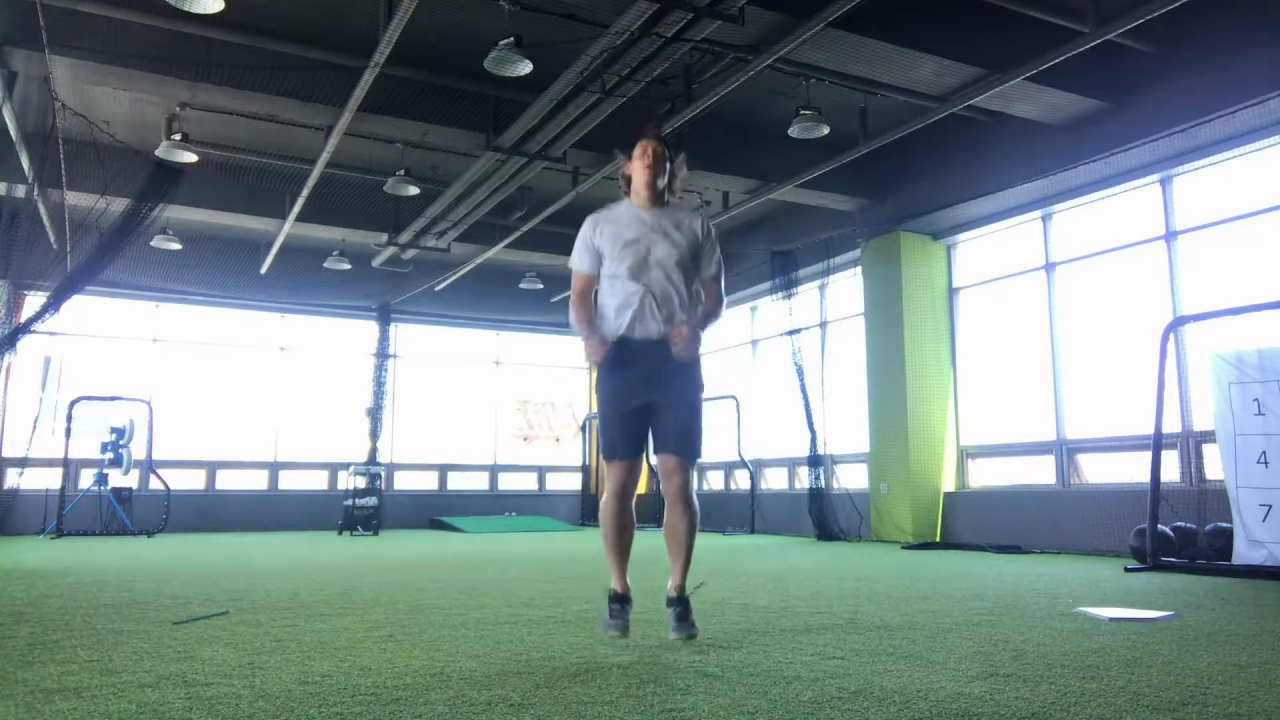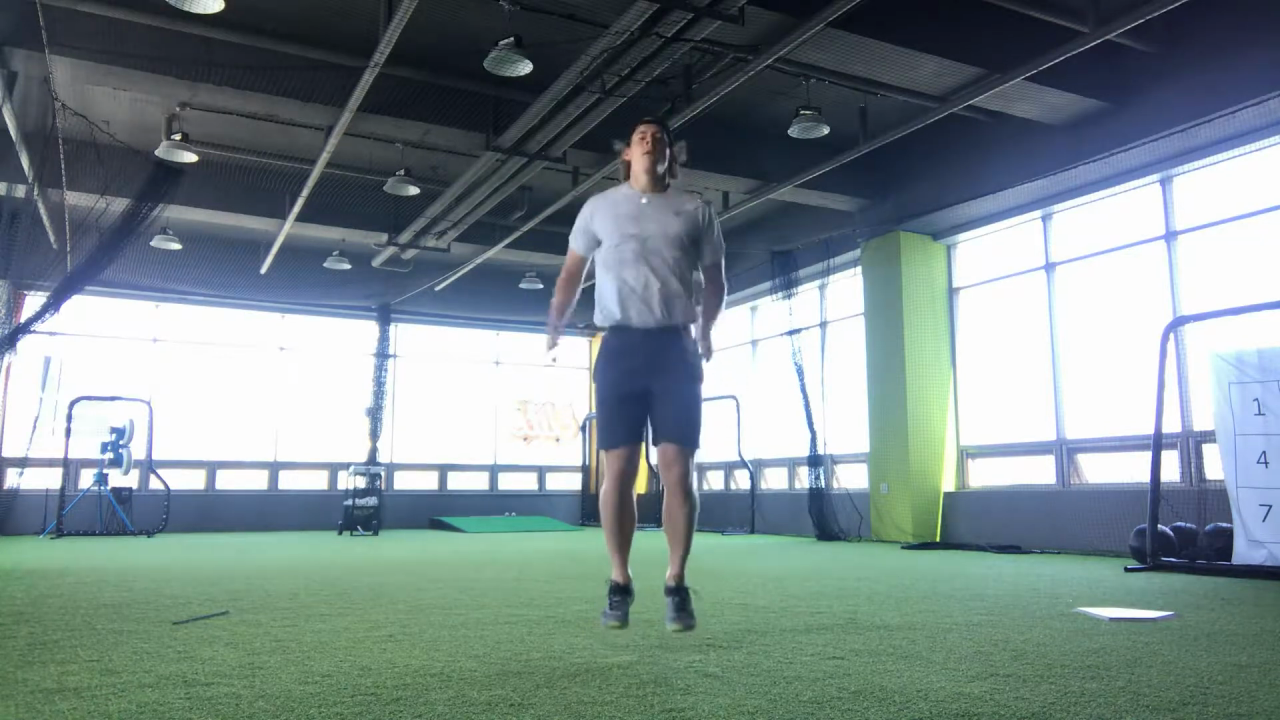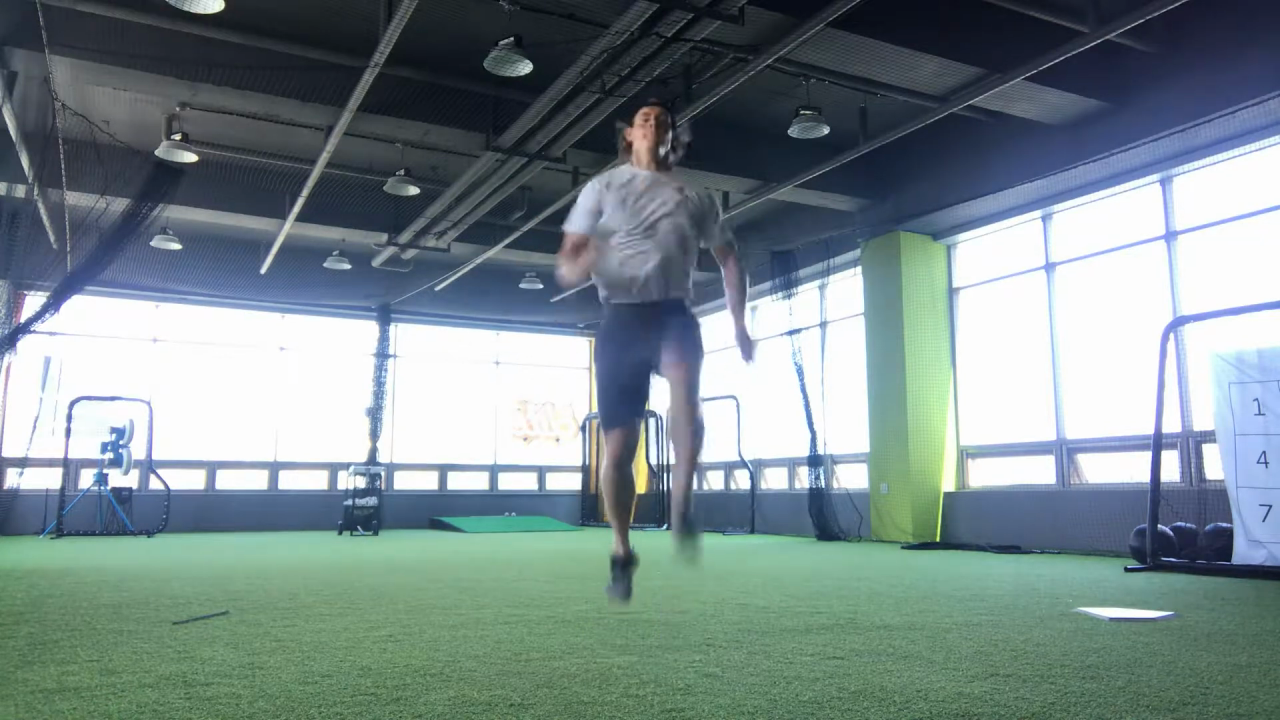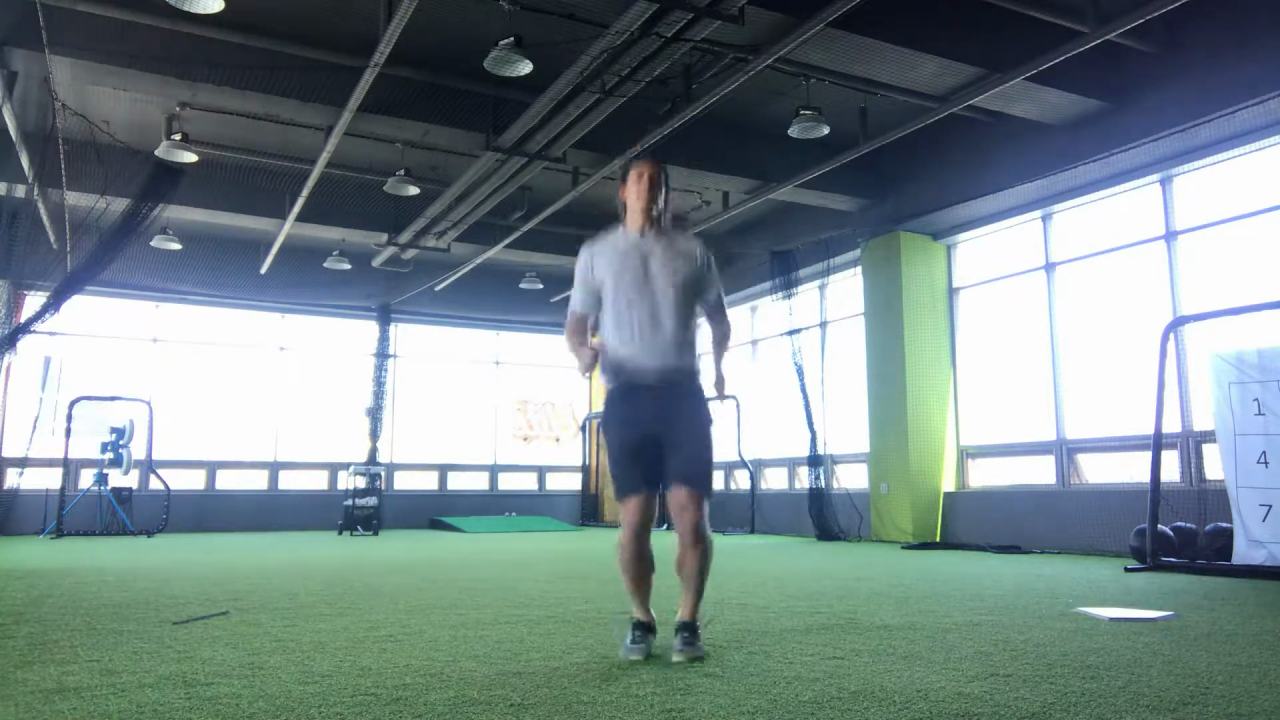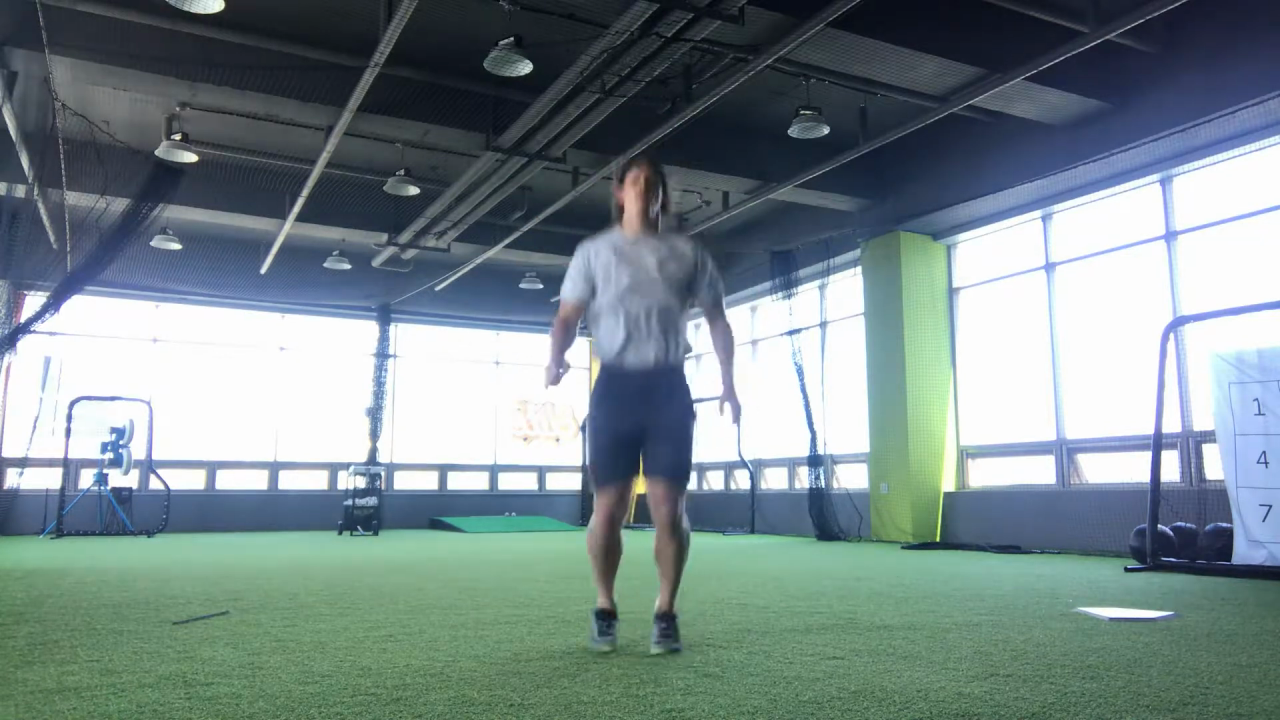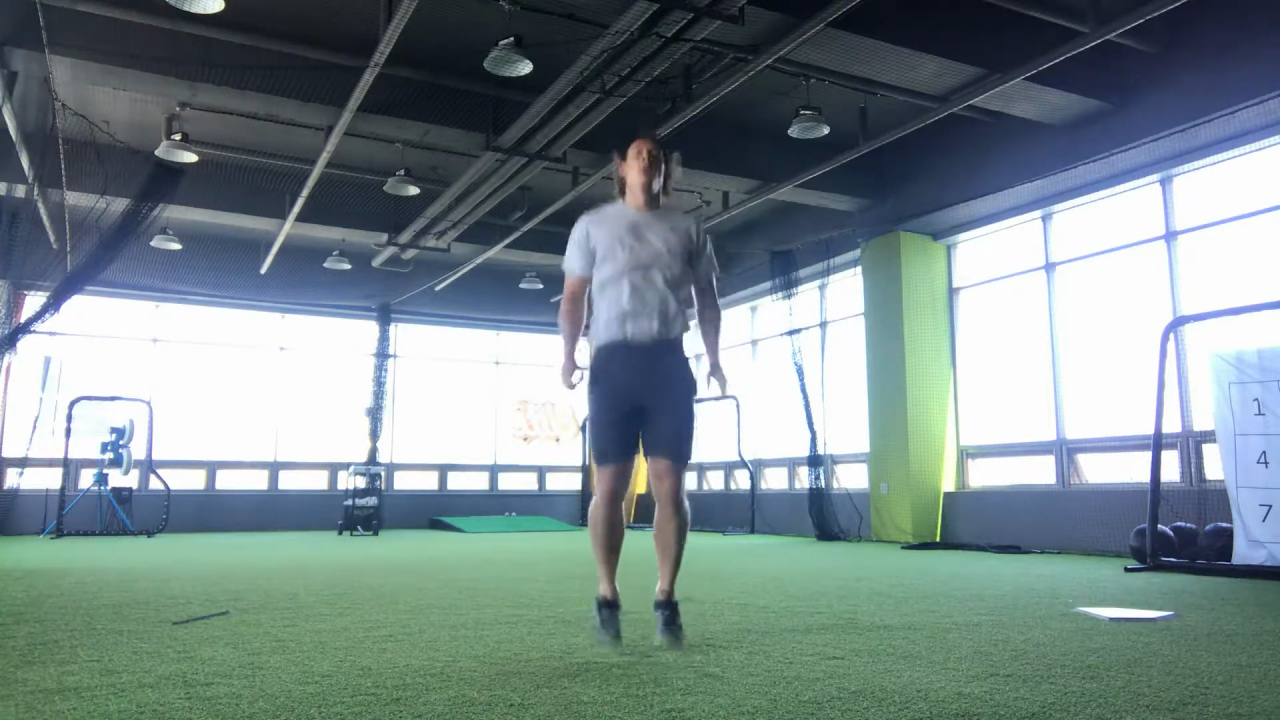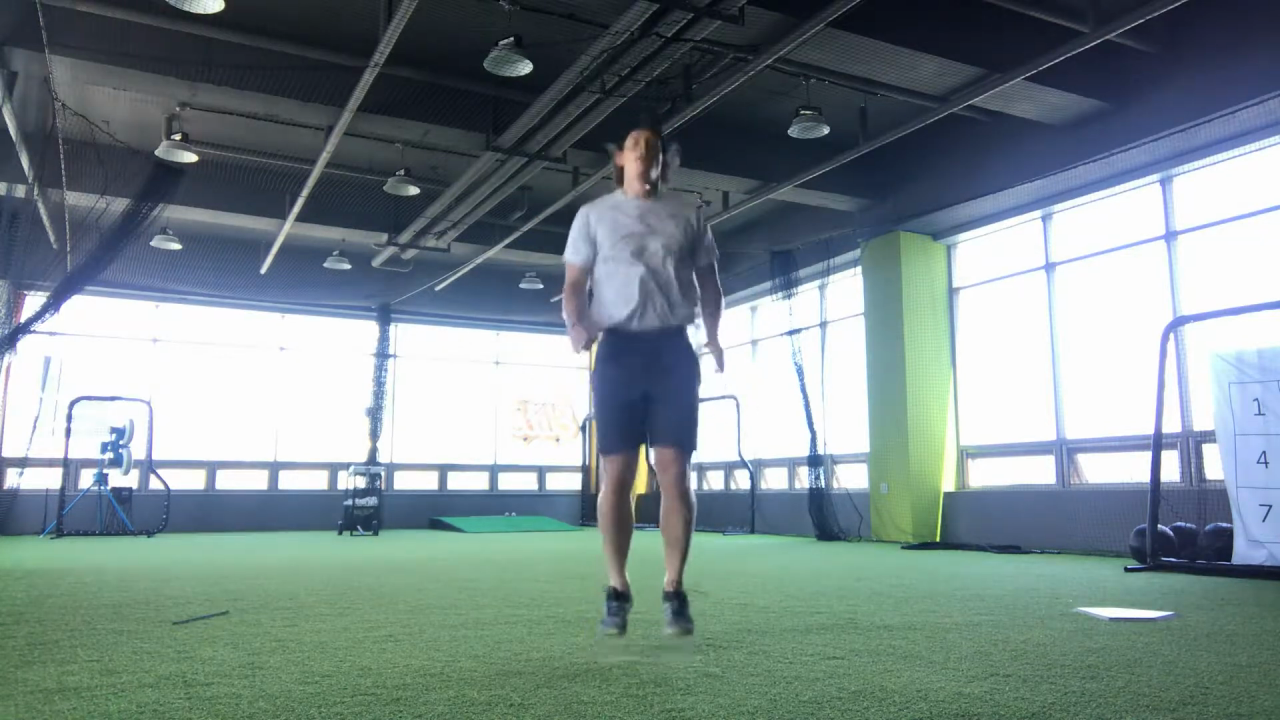
dt=0.4s
person 1, frame 1
left shoulder: (694, 226)
right shoulder: (600, 225)
left elbow: (714, 294)
right elbow: (580, 292)
left wrist: (698, 326)
right wrist: (587, 337)
left hip: (675, 362)
right hip: (622, 362)
left knee: (676, 481)
right knee: (619, 480)
left ankle: (677, 596)
right ankle: (619, 592)
person 1, frame 2
left shoulder: (694, 209)
right shoulder: (599, 207)
left elbow: (714, 276)
right elbow: (572, 271)
left wrist: (705, 323)
right wrist: (556, 322)
left hip: (674, 346)
right hip: (623, 343)
left knee: (676, 468)
right knee: (617, 468)
left ankle: (676, 583)
right ankle: (618, 583)
person 1, frame 3
left shoulder: (694, 196)
right shoulder: (602, 188)
left elbow: (727, 256)
right elbow: (569, 252)
left wrist: (740, 321)
right wrist: (577, 266)
left hip: (672, 316)
right hip: (620, 320)
left knee: (685, 399)
right knee: (618, 448)
left ankle: (682, 508)
right ankle: (621, 552)
person 1, frame 4
left shoulder: (693, 252)
right shoulder: (596, 254)
left elbow: (718, 315)
right elbow: (576, 323)
left wrist: (719, 363)
right wrist: (584, 351)
left hip: (681, 393)
right hip: (628, 395)
left knee: (691, 514)
right knee: (636, 516)
left ankle: (688, 622)
right ankle: (641, 620)
person 1, frame 5
left shoulder: (687, 253)
right shoulder: (593, 251)
left elbow: (715, 318)
right elbow: (568, 315)
left wrist: (728, 381)
right wrist: (556, 357)
left hip: (667, 386)
right hip: (615, 385)
left knee: (667, 506)
right knee: (609, 505)
left ankle: (665, 614)
right ankle: (605, 609)
person 1, frame 6
left shoulder: (688, 229)
right shoulder: (592, 225)
left elbow: (706, 295)
right elbow: (573, 296)
left wrist: (715, 357)
right wrist: (568, 353)
left hip: (668, 361)
right hip: (613, 360)
left knee: (669, 484)
right knee: (610, 483)
left ankle: (665, 599)
right ankle: (607, 598)
person 1, frame 7
left shoulder: (687, 218)
right shoulder: (594, 215)
left elbow: (707, 282)
right elbow: (573, 283)
left wrist: (713, 332)
right wrist: (577, 322)
left hip: (672, 349)
right hip: (619, 349)
left knee: (674, 472)
right knee: (617, 473)
left ankle: (674, 591)
right ankle: (617, 590)
